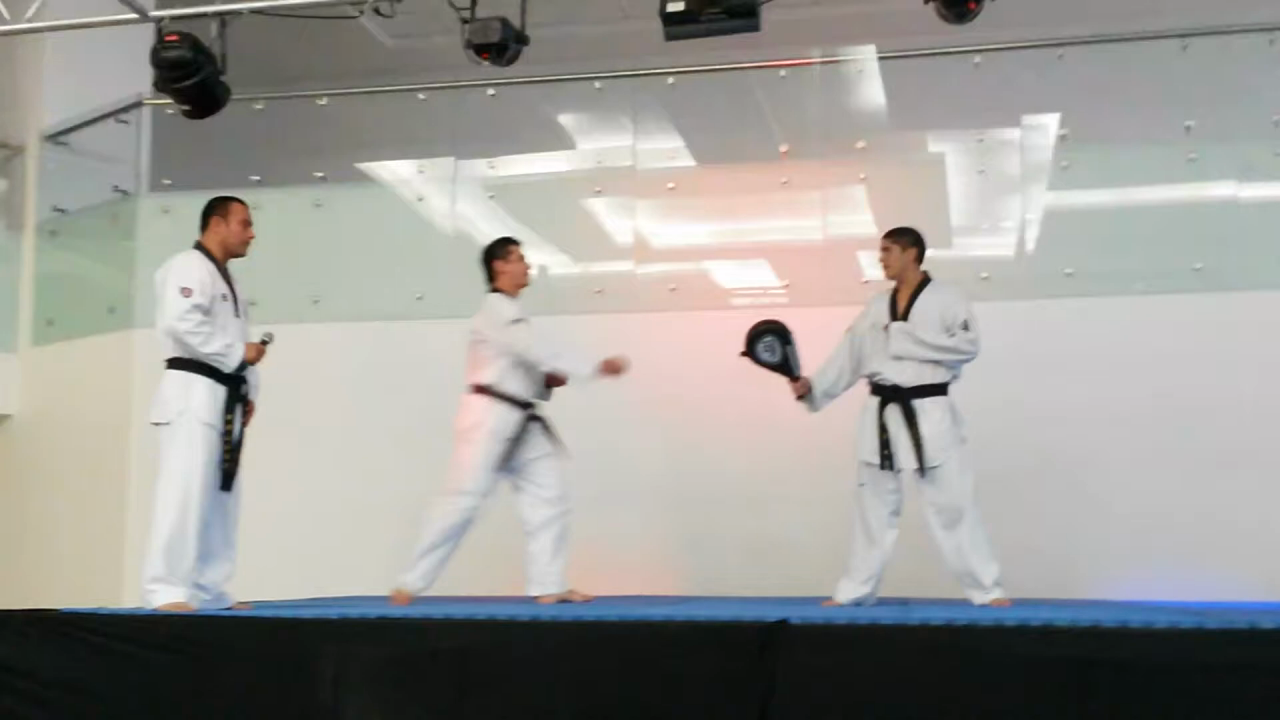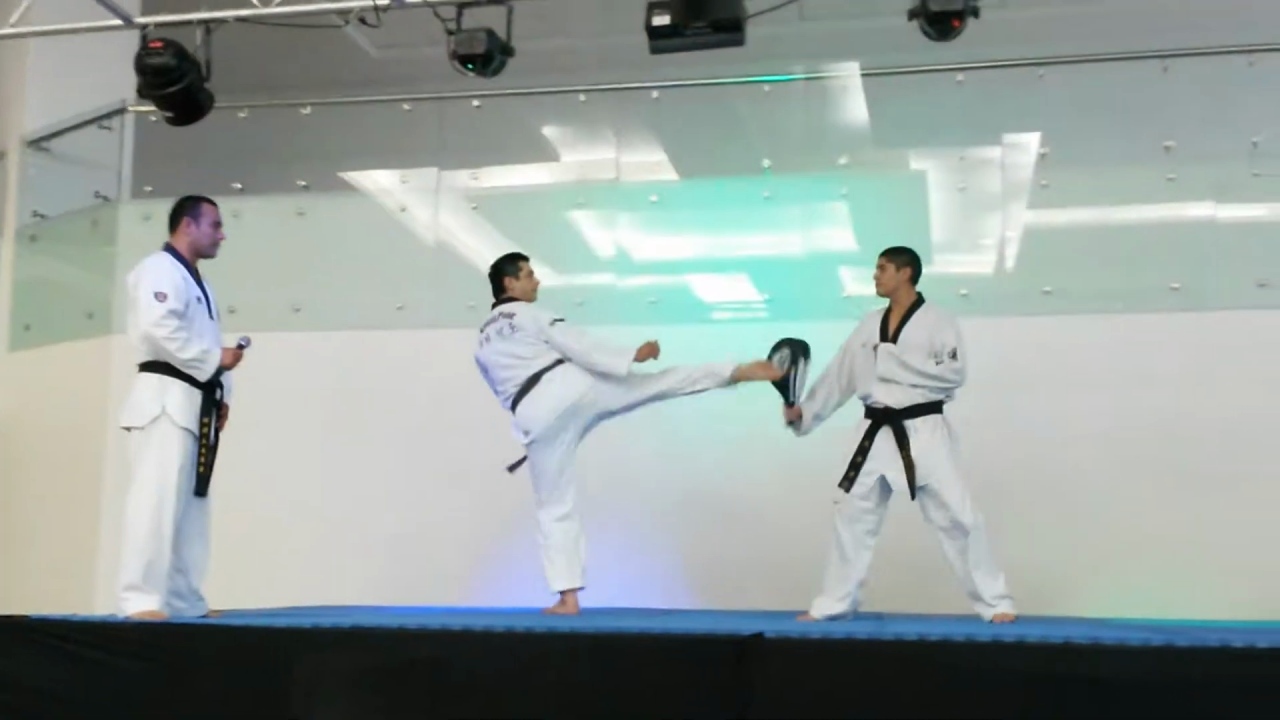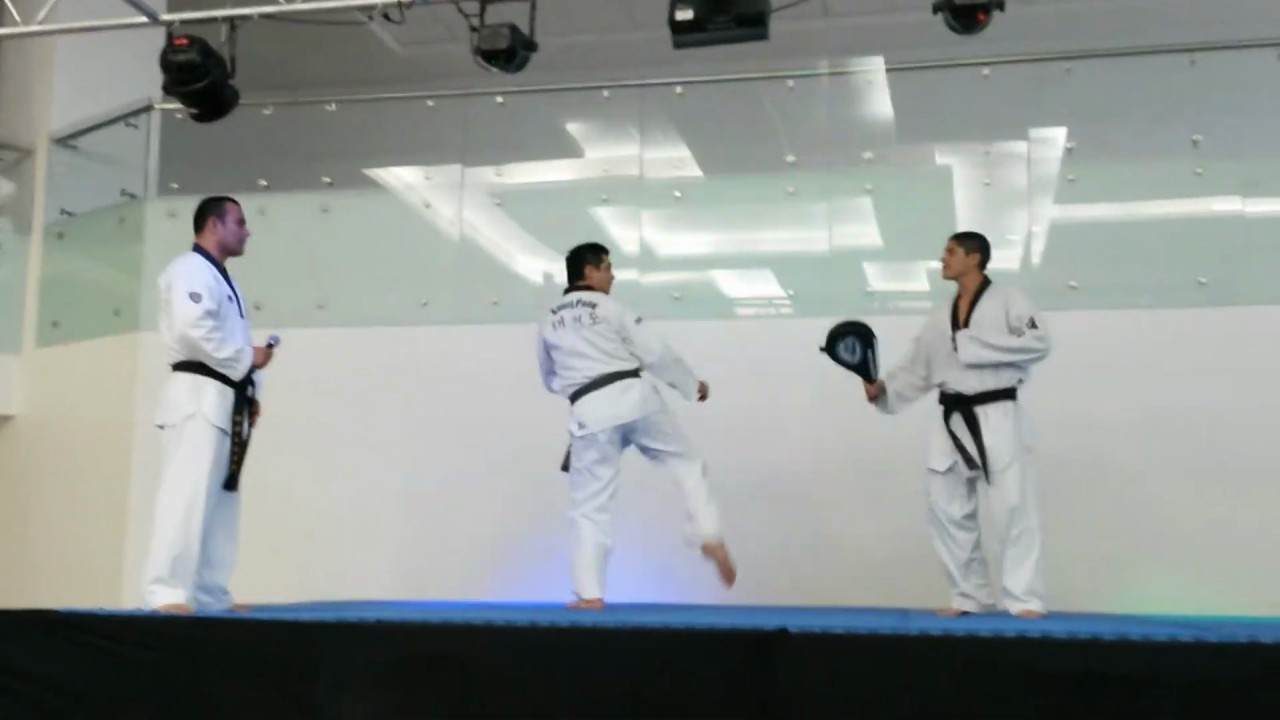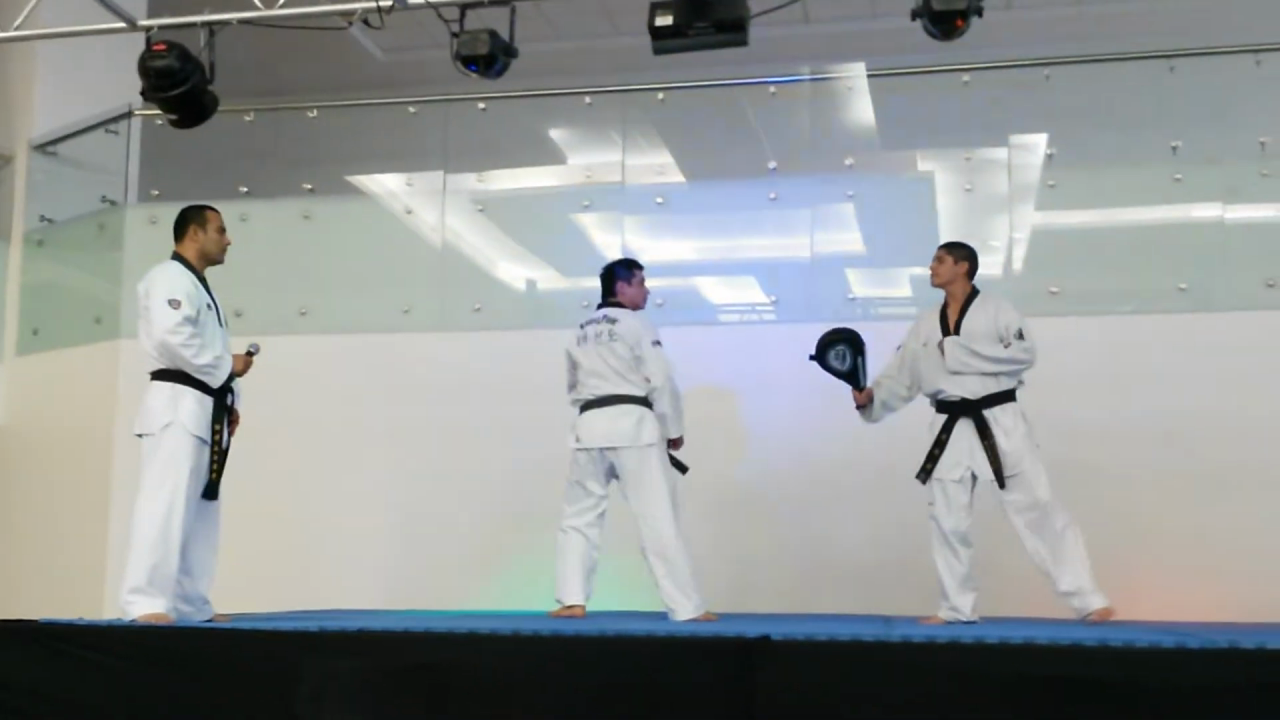
dt=0.5s
person 1, frame 1
left shoulder: (227, 281)
right shoulder: (188, 267)
right elbow: (181, 324)
left wrist: (247, 392)
right wrist: (237, 353)
left hip: (223, 400)
right hip: (193, 395)
left knee: (220, 499)
right knee: (184, 492)
left ankle: (208, 590)
right ankle: (167, 590)
person 1, frame 2
left shoulder: (196, 282)
right shoulder: (159, 270)
right elbow: (157, 330)
left wrist: (219, 394)
right wrist: (215, 359)
left hip: (194, 404)
right hip: (165, 399)
left knee: (191, 502)
right knee: (158, 499)
left ankle: (183, 599)
right ankle: (140, 598)
person 1, frame 3
left shoulder: (222, 280)
right shoulder: (191, 270)
right elbow: (192, 331)
left wrist: (249, 392)
right wrist: (248, 358)
left hip: (223, 401)
right hip: (199, 397)
left knee: (220, 498)
right knee: (187, 493)
left ankle: (208, 593)
right ankle: (165, 592)
person 1, frame 4
left shoulder: (199, 288)
right shoulder: (170, 278)
right elbow: (171, 337)
left wrist: (228, 401)
right wrist: (228, 367)
left hip: (203, 409)
right hip: (177, 406)
left knee: (201, 508)
right knee: (166, 502)
left ankle: (190, 604)
right ankle: (145, 602)
person 2, frame 1
left shoulder: (946, 298)
right shoulder: (876, 307)
left elbow: (967, 345)
right elbow: (848, 358)
left wrist: (907, 340)
right wrist: (813, 386)
left hip: (929, 412)
right hip: (882, 414)
left knee: (952, 502)
right knee: (874, 503)
left ankle: (986, 589)
right ankle: (855, 590)
person 2, frame 2
left shoulder: (937, 321)
right shoulder: (869, 326)
left elbow: (954, 373)
right elbow: (839, 378)
left wrist: (894, 362)
right wrist: (804, 411)
left hip: (923, 431)
right hip: (877, 434)
left knee: (958, 517)
right knee: (852, 517)
left ankle: (995, 602)
right ankle: (831, 605)
person 2, frame 3
left shoulder: (1008, 300)
right shoulder: (942, 315)
left elbow: (1038, 344)
right elbow: (917, 369)
left wrist: (976, 345)
right wrist: (884, 389)
left hip: (994, 416)
right hip: (952, 419)
left knee: (1010, 507)
right knee: (946, 507)
left ankle: (1024, 599)
right ankle: (970, 596)
person 2, frame 4
left shoulder: (997, 309)
right shoulder: (925, 326)
left elbow: (1024, 354)
right elbow: (900, 378)
left wrist: (959, 352)
right wrist: (871, 397)
left hip: (999, 420)
right hip: (951, 428)
left knee: (1038, 506)
right knee: (948, 518)
left ankle: (1085, 598)
right ankle: (956, 607)
person 3, frame 1
left shoulder: (506, 312)
right shoulder: (497, 309)
right elbow: (533, 351)
left wrist: (545, 382)
right wrist: (592, 368)
left hip: (516, 422)
right hip: (489, 418)
left knee: (548, 498)
right knee: (462, 500)
left ankle: (548, 587)
right ankle: (411, 582)
person 3, frame 2
left shoulder: (482, 343)
right shoulder: (529, 314)
left elbow: (506, 394)
right elbow: (575, 346)
right wrist: (633, 354)
left hip: (534, 417)
right hip: (568, 387)
left knee: (553, 508)
right knee: (655, 380)
left ankle: (567, 596)
right ankle: (735, 372)
person 3, frame 3
left shoulder: (550, 322)
right shoulder: (609, 307)
left elbow: (551, 380)
right elbow: (656, 352)
right wrist: (693, 385)
left hip: (590, 413)
right hip: (633, 397)
left knee: (589, 506)
right knee: (686, 463)
left ankle: (589, 593)
right ankle: (710, 537)
person 3, frame 4
left shoulder: (581, 334)
right shoulder: (637, 325)
left elbow: (575, 391)
right elbow: (661, 382)
right wrist: (674, 429)
left hip: (589, 427)
right hip: (634, 426)
left knee: (579, 519)
right knee: (658, 520)
left ankle: (572, 601)
right ankle: (686, 608)
